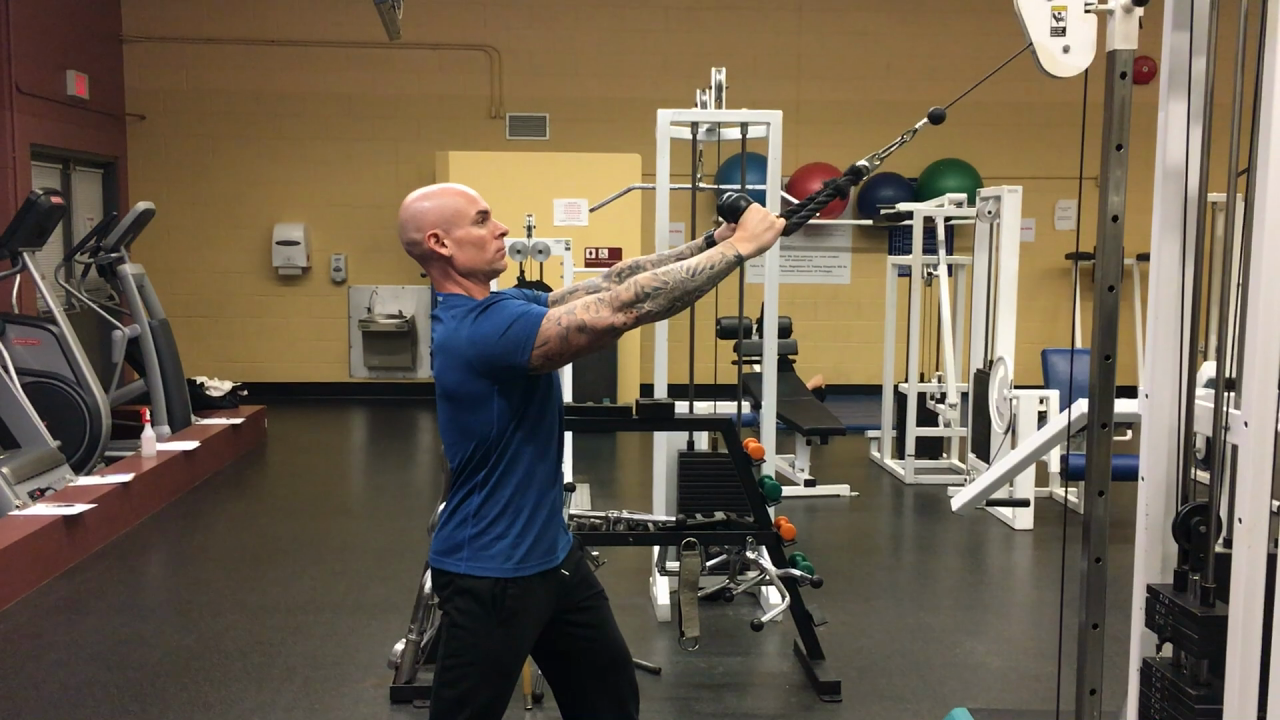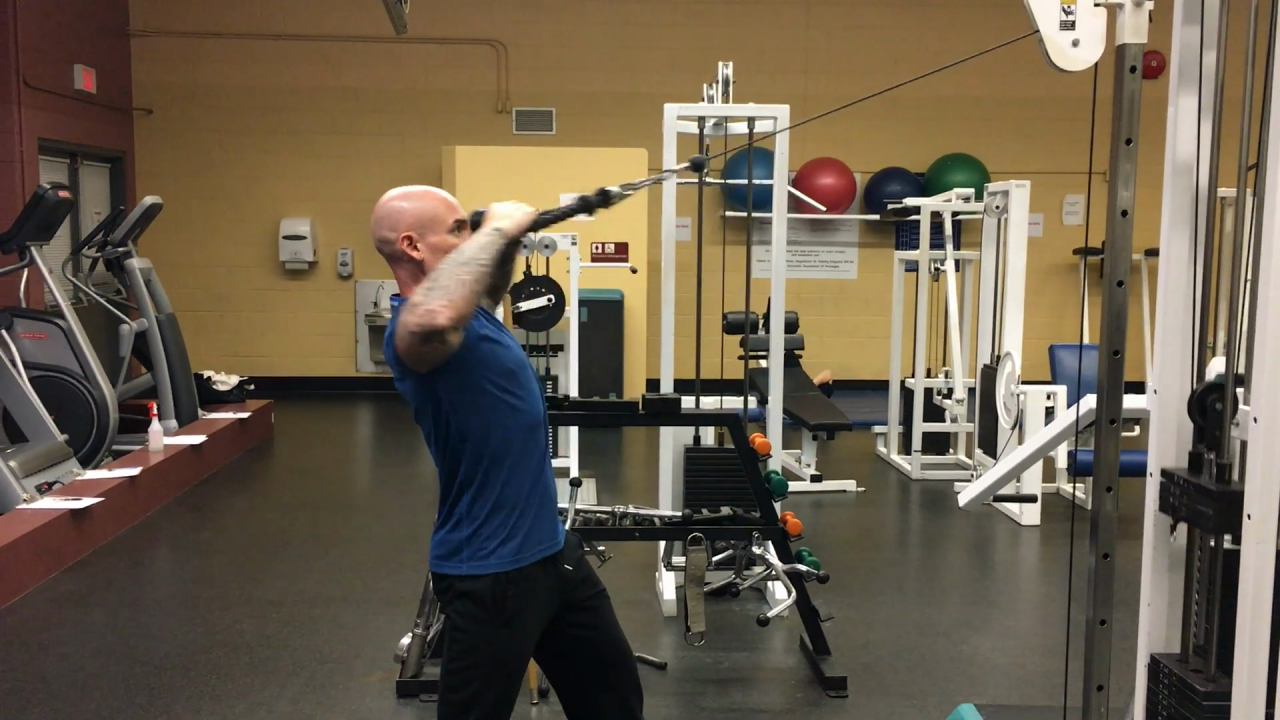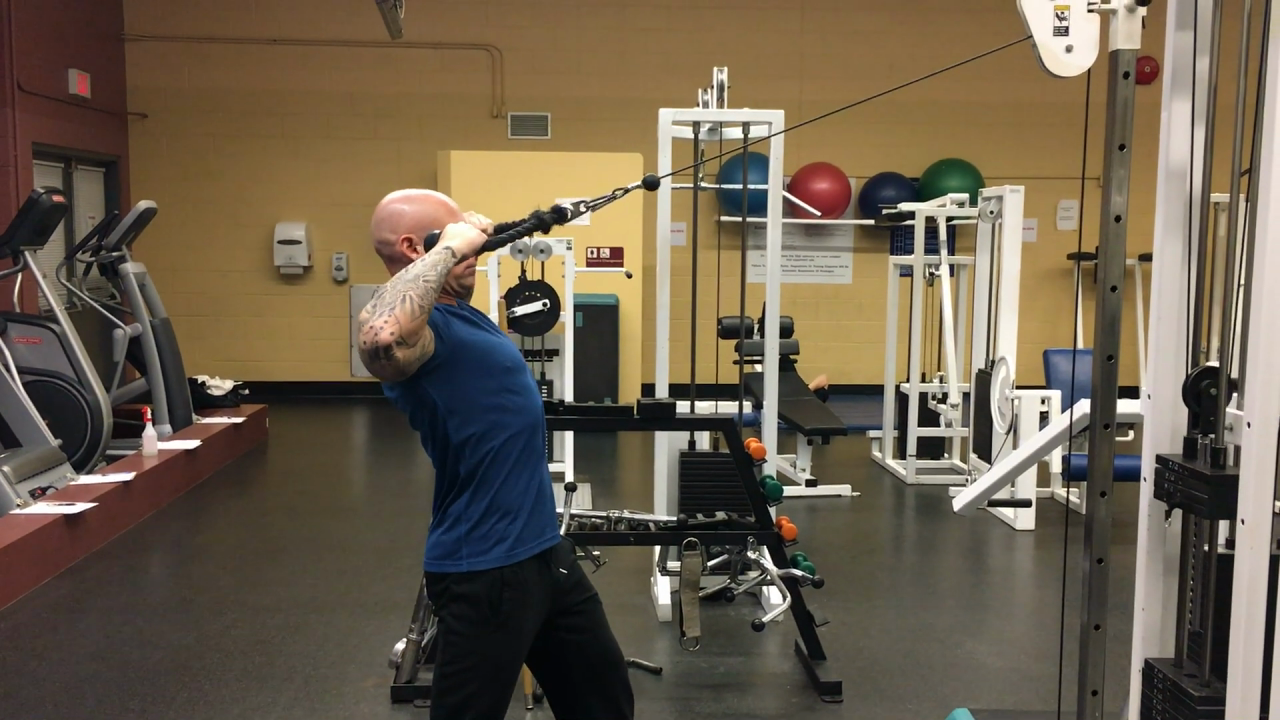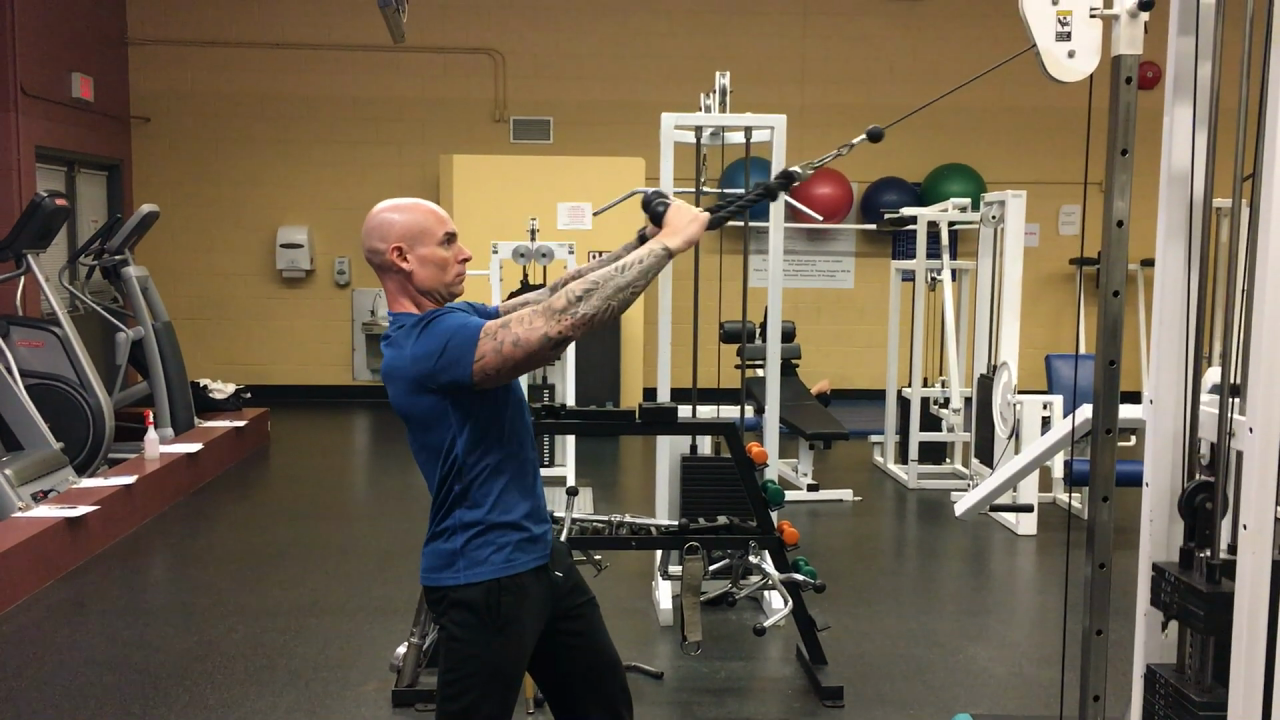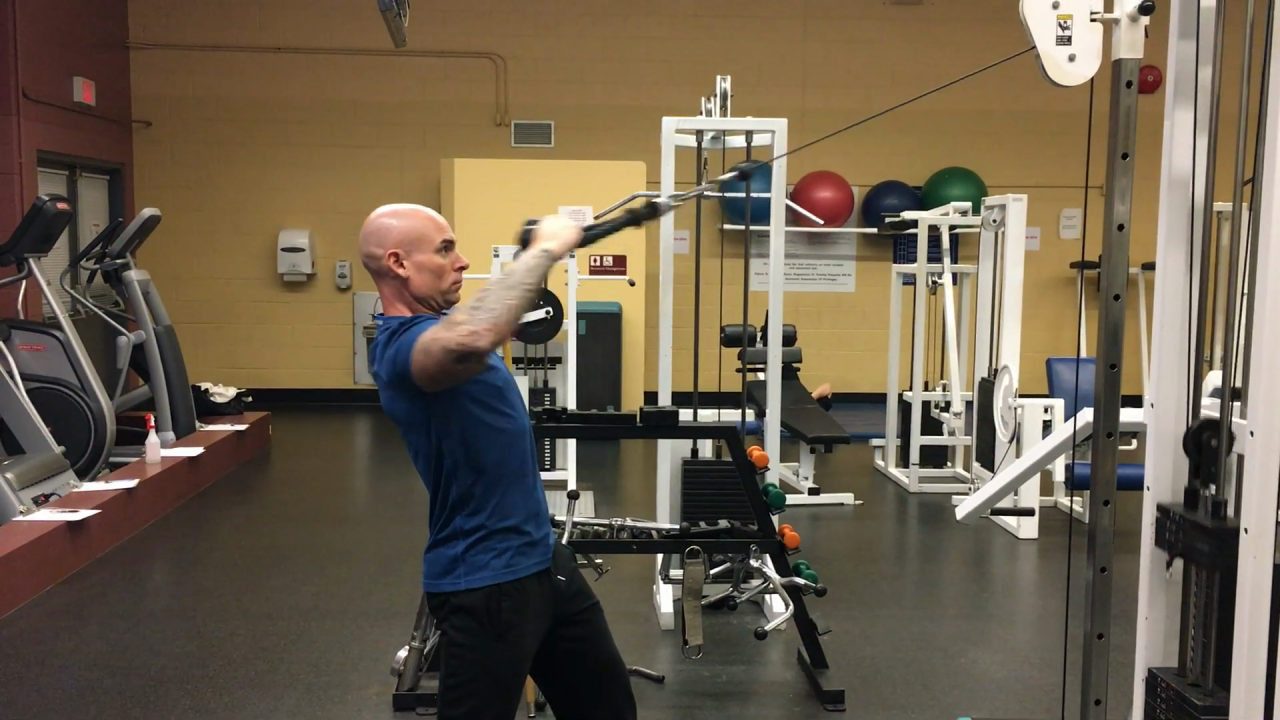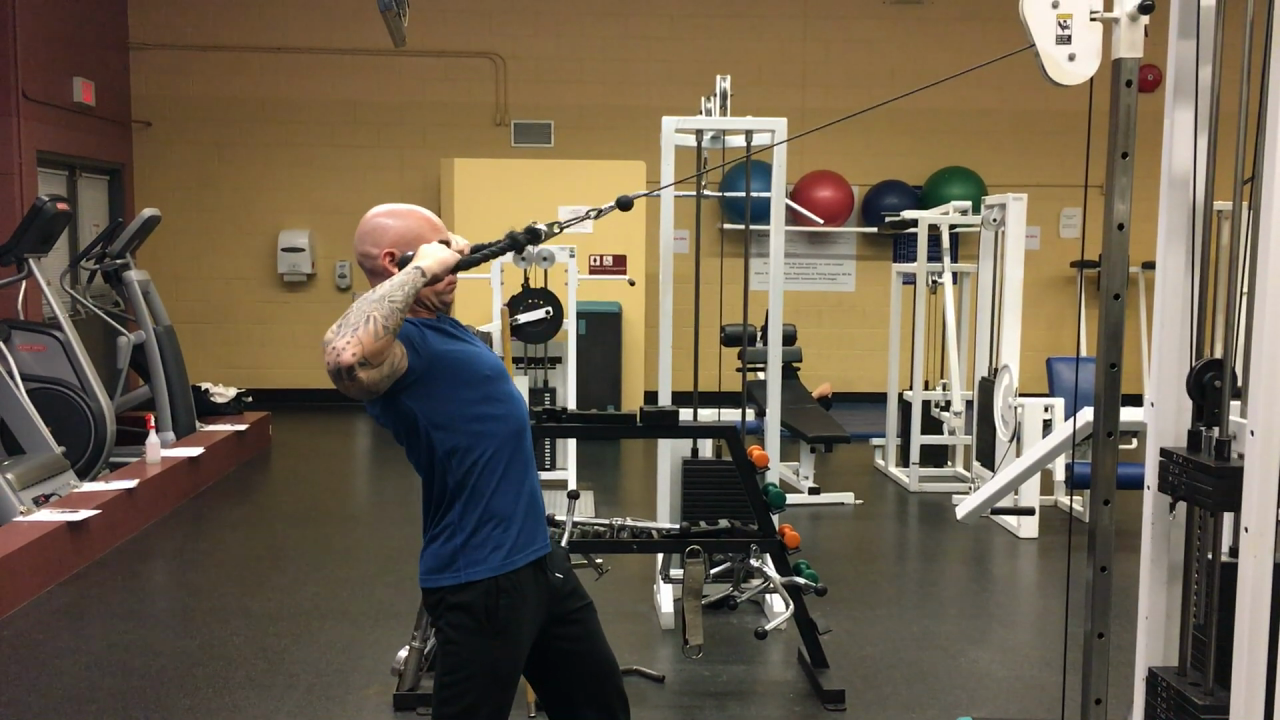
dt=0.7s
person 1, frame 1
left shoulder: (495, 306)
right shoulder: (480, 330)
left elbow: (607, 285)
right elbow: (622, 310)
left wrist: (712, 241)
right wrist: (739, 248)
left hip: (549, 552)
right hip: (490, 571)
person 1, frame 2
left shoulder: (461, 308)
right shoulder: (419, 328)
left elbow: (487, 289)
right elbow: (434, 317)
left wrist: (505, 236)
right wrist: (498, 228)
left hip: (550, 546)
right hip: (491, 570)
person 1, frame 3
left shoulder: (444, 313)
right shoulder: (410, 330)
right elbow: (380, 335)
left wrist: (470, 245)
right wrist: (453, 247)
left hip: (542, 548)
right hip: (485, 568)
person 1, frame 4
left shoulder: (451, 320)
right shoulder: (426, 345)
left elbow: (544, 301)
right elbow: (560, 322)
left wrist: (641, 243)
right wrist: (667, 243)
left hip: (537, 555)
right hip: (483, 577)
person 1, frame 5
left shoulder: (436, 325)
right shoulder: (405, 341)
left elbow: (487, 316)
right elbow: (472, 341)
left wrist: (537, 250)
right wrist: (544, 249)
left hip: (540, 557)
right hip: (485, 582)
person 1, frame 6
left shoulder: (434, 325)
right shoulder: (395, 344)
right elbow: (345, 357)
left wrist: (449, 259)
right wrist: (421, 269)
left hip: (536, 555)
right hip: (481, 577)
